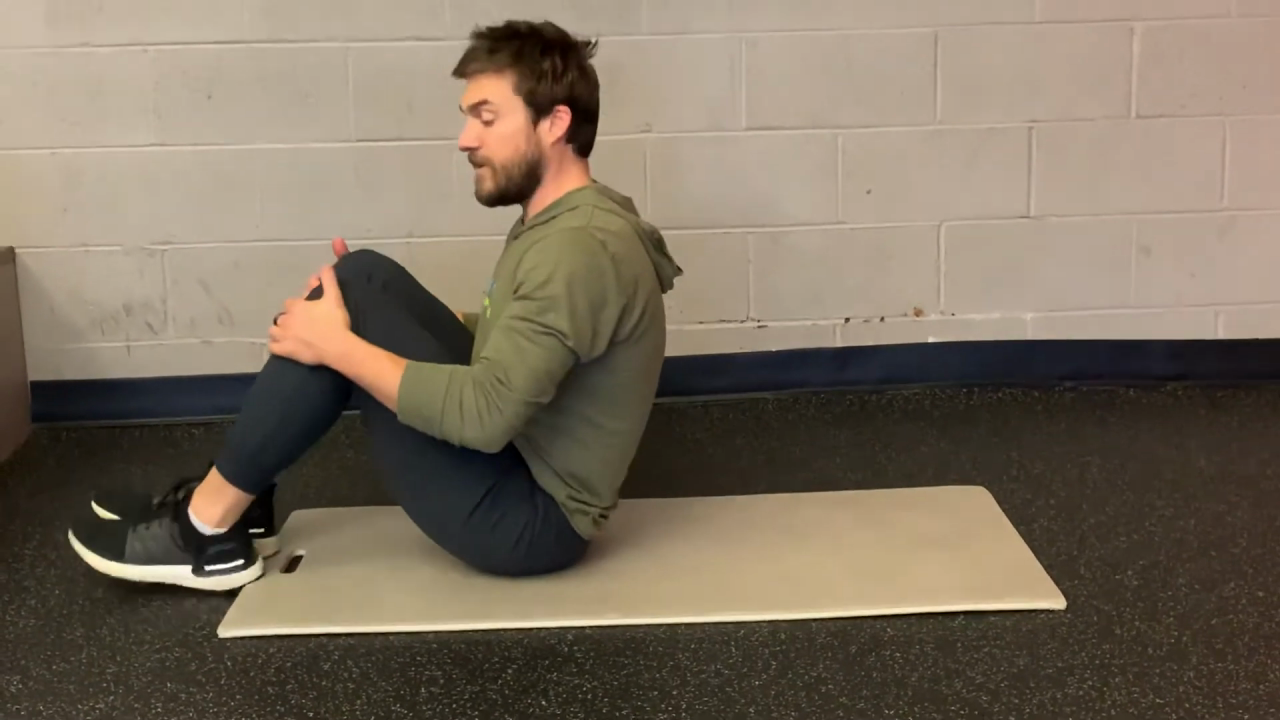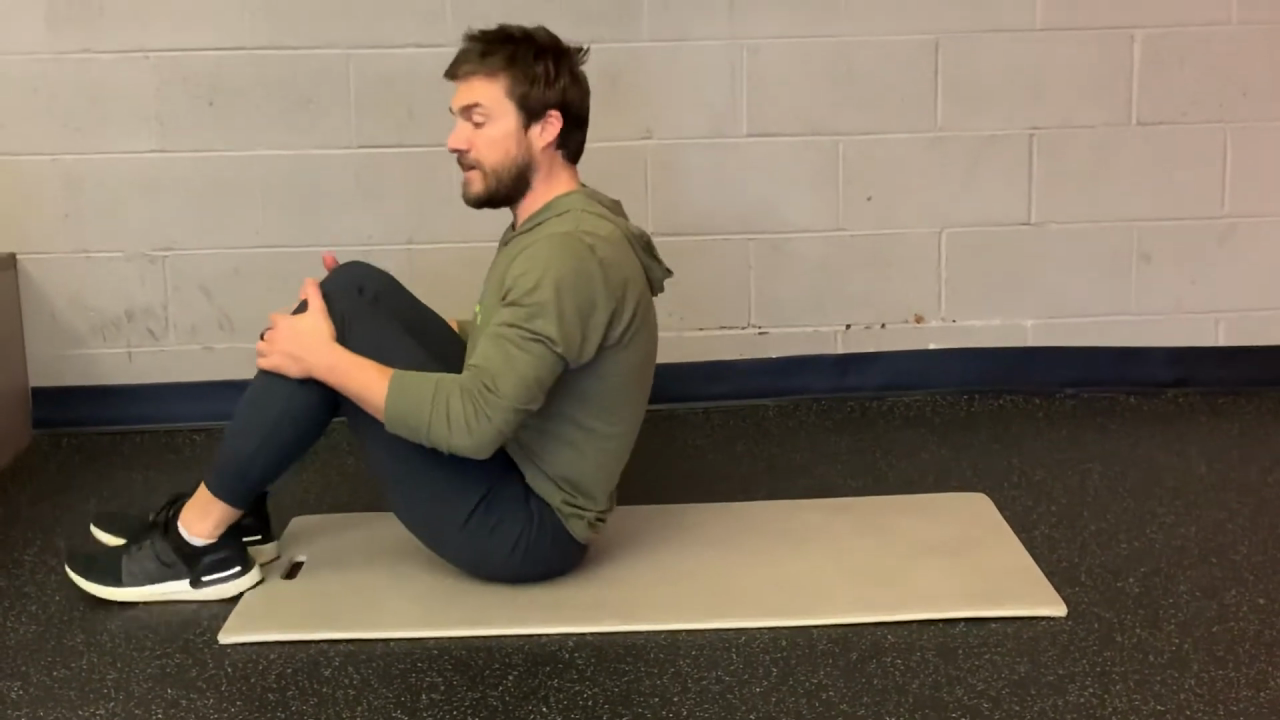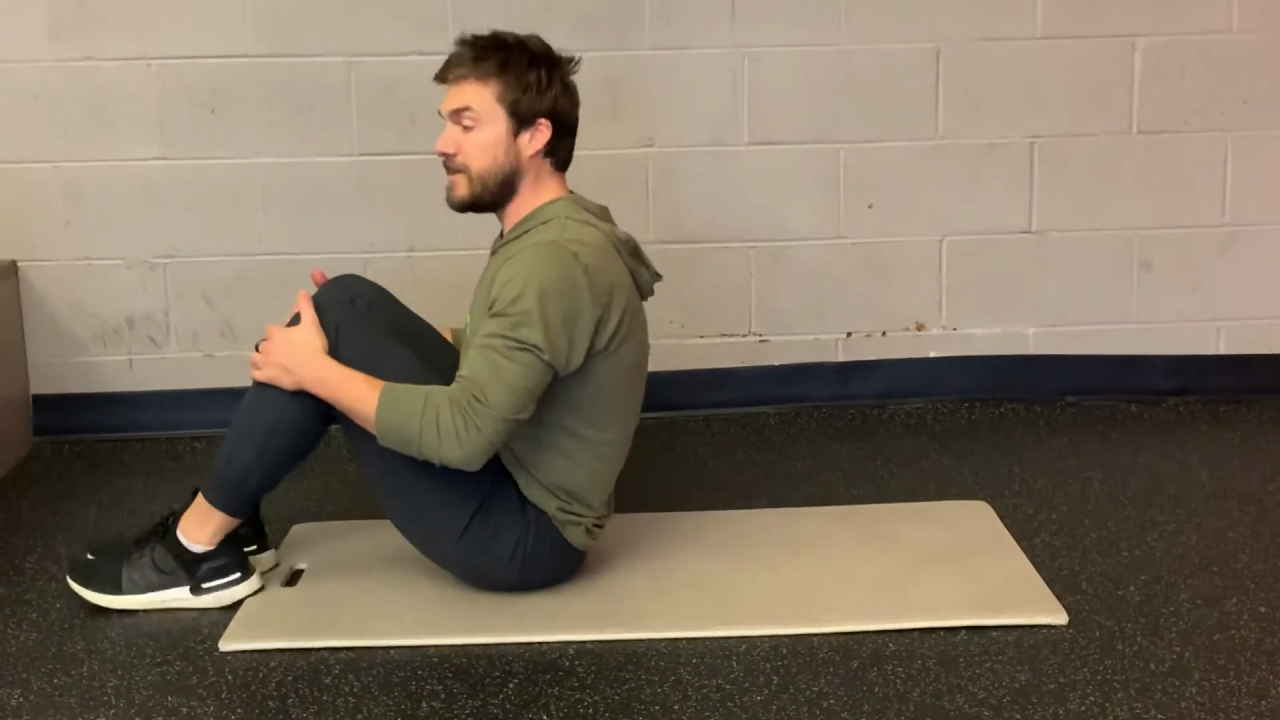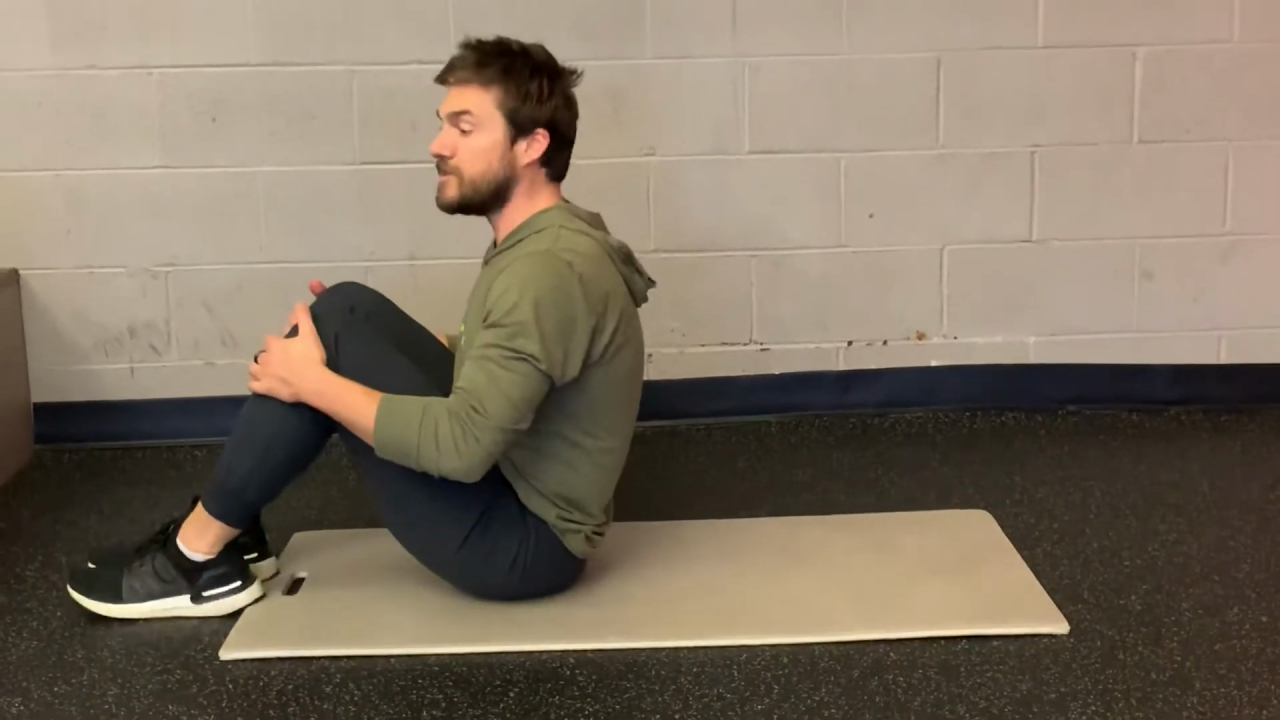
dt=0.1s
person 1, frame 1
left shoulder: (580, 248)
right shoulder: (557, 221)
left elbow: (484, 414)
right elbow: (498, 336)
left wrist: (337, 344)
right wrist: (362, 312)
left hip: (529, 520)
right hip: (521, 463)
left knee: (354, 308)
right knee: (365, 277)
left ankle: (209, 529)
right ankle: (238, 501)
person 1, frame 2
left shoulder: (569, 253)
right shoulder: (548, 226)
left elbow: (473, 422)
right elbow: (491, 344)
left wrist: (324, 356)
right wrist: (352, 322)
left hip: (525, 526)
right hip: (518, 475)
left knee: (338, 329)
right knee: (355, 288)
left ankle: (199, 542)
right ankle: (234, 511)
person 1, frame 3
left shoulder: (555, 261)
right shoulder: (541, 233)
left elbow: (464, 432)
right elbow: (488, 354)
left wrist: (316, 369)
right wrist: (345, 329)
left hip: (525, 534)
right hip: (513, 475)
left knee: (336, 332)
right knee: (346, 301)
left ankle: (200, 552)
right ankle: (228, 521)
person 1, frame 4
left shoulder: (550, 269)
right shoulder: (536, 241)
left elbow: (463, 445)
right elbow: (485, 361)
left wrist: (314, 380)
right wrist: (343, 336)
left hip: (525, 544)
right hip: (513, 487)
left knee: (334, 340)
right knee: (345, 308)
left ankle: (201, 559)
right ankle: (229, 529)
